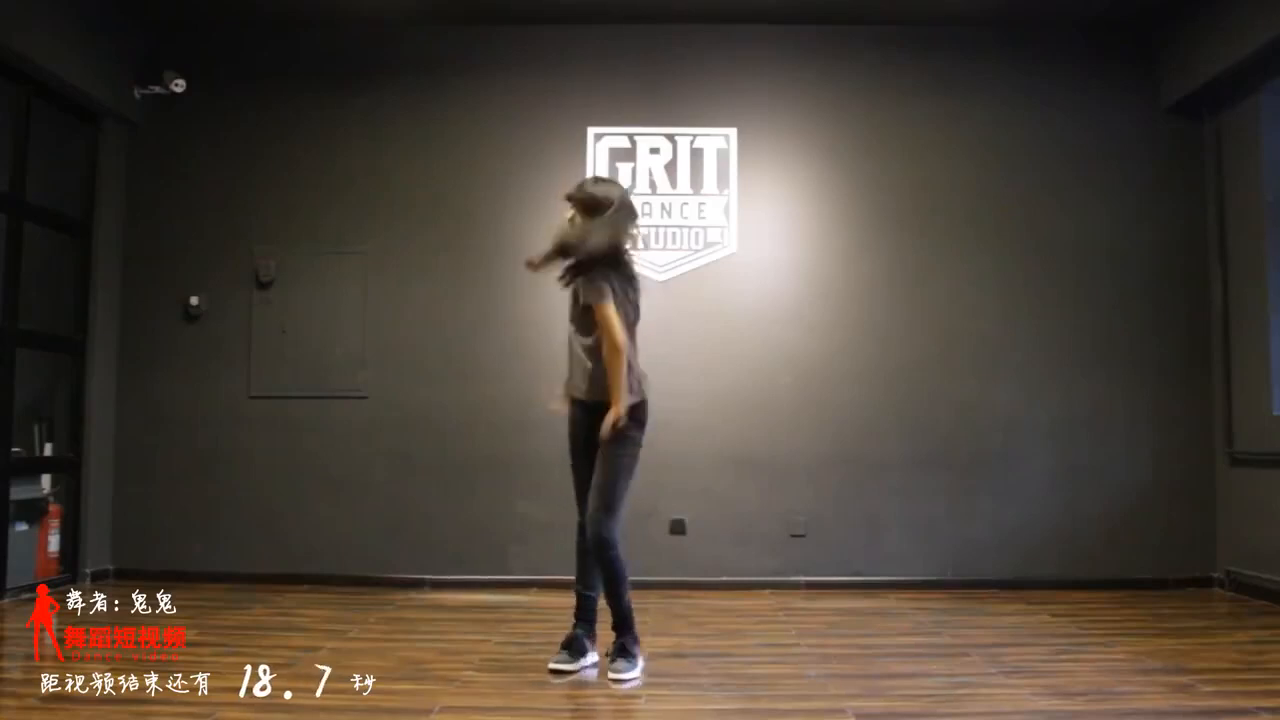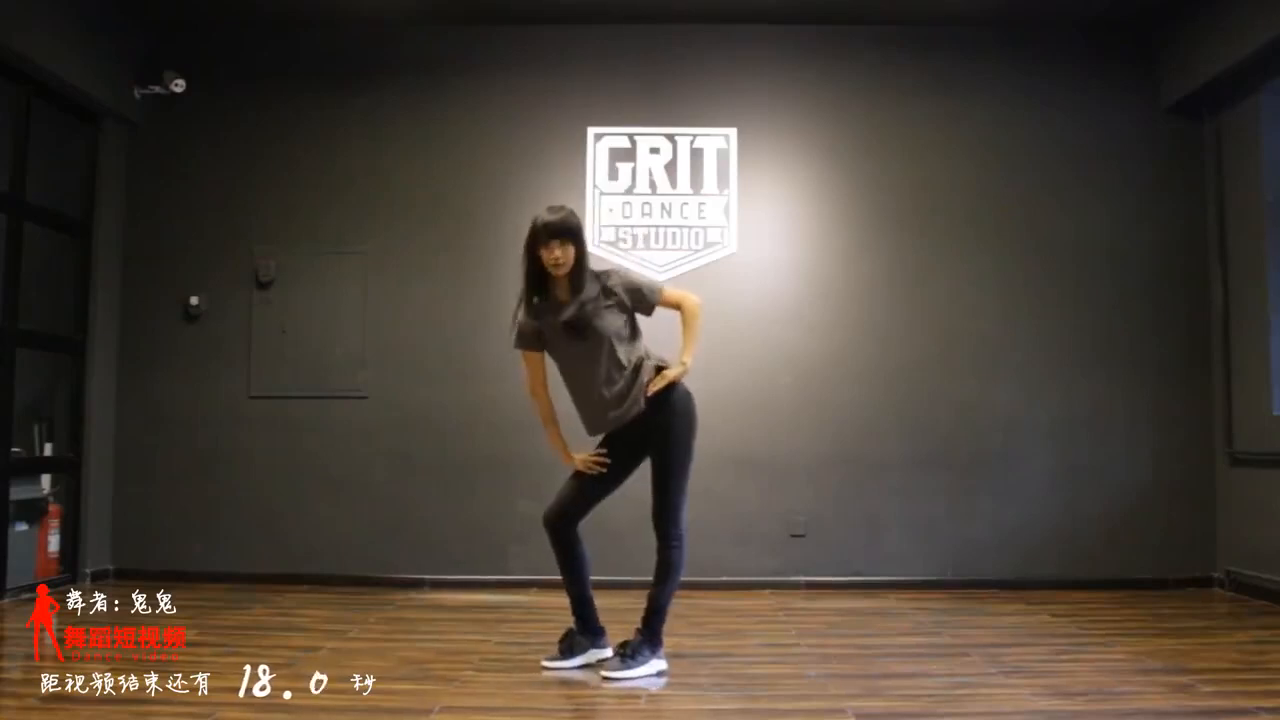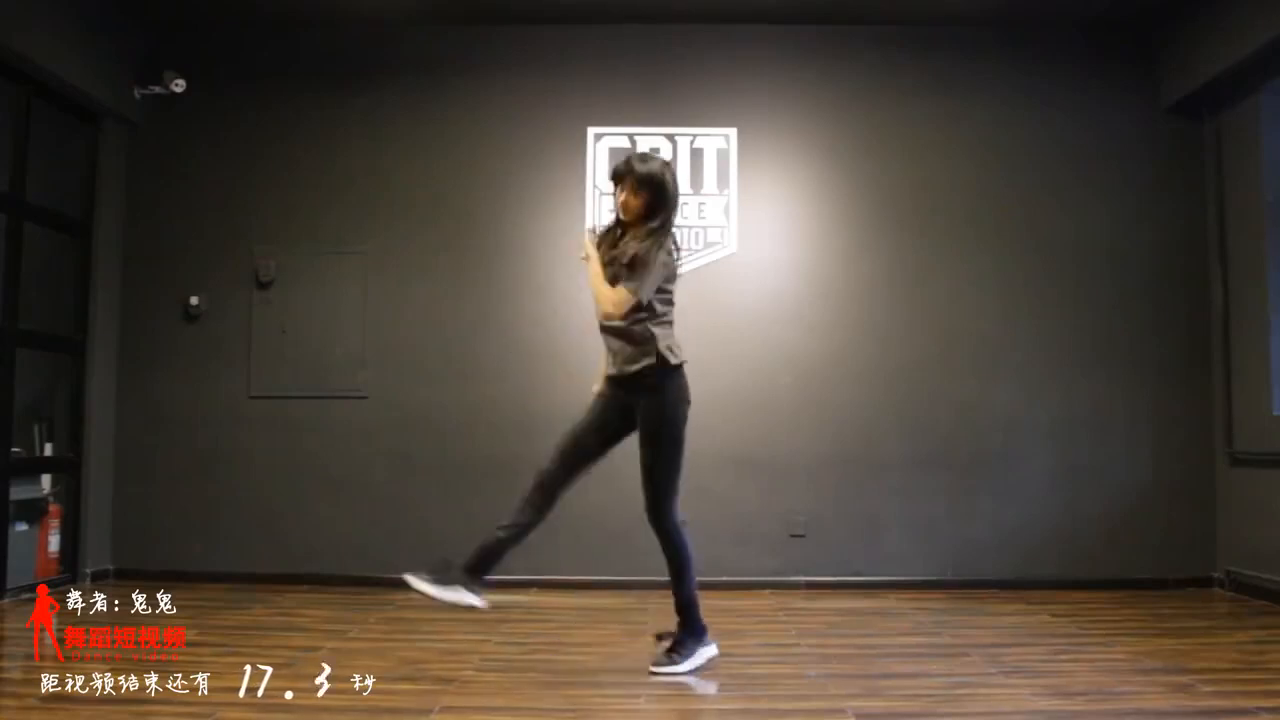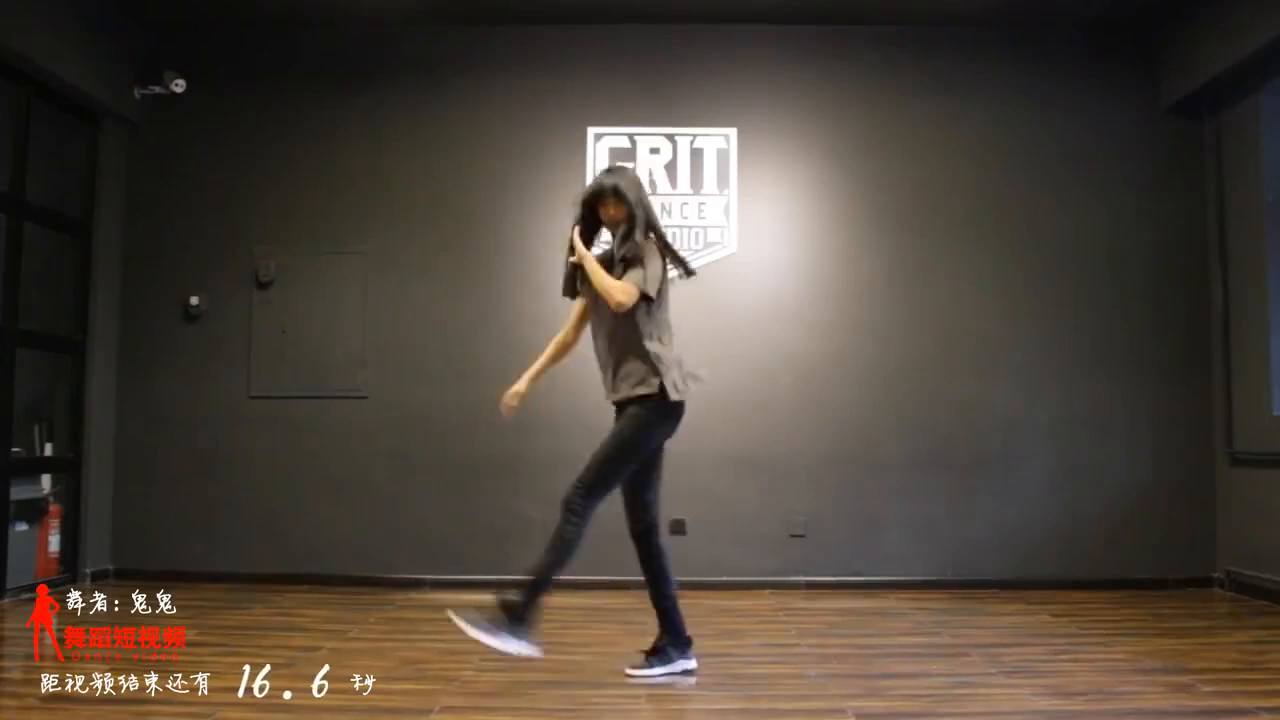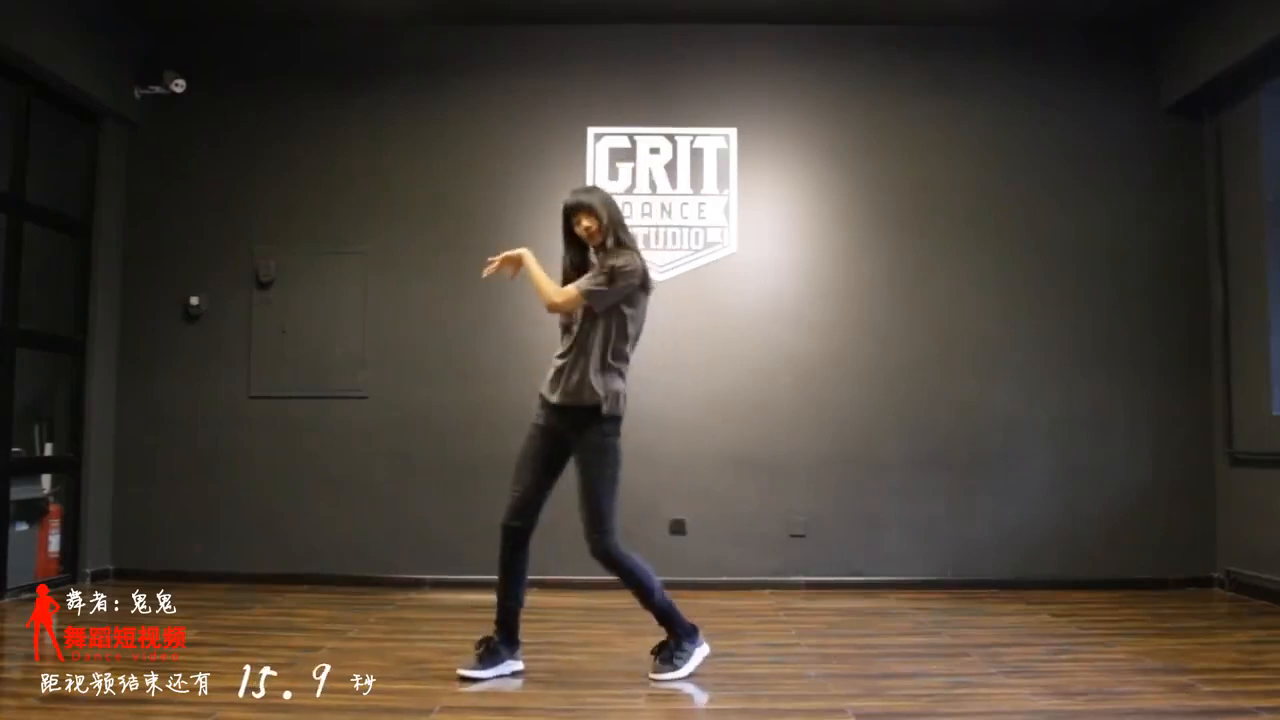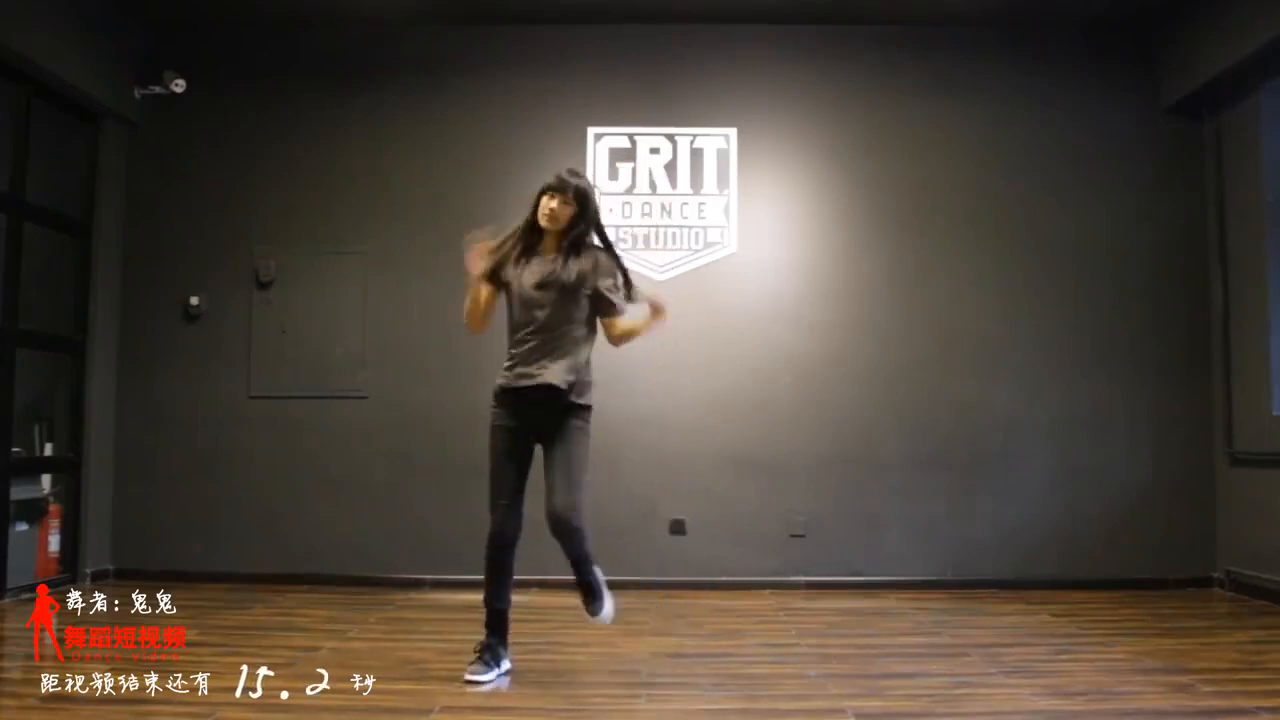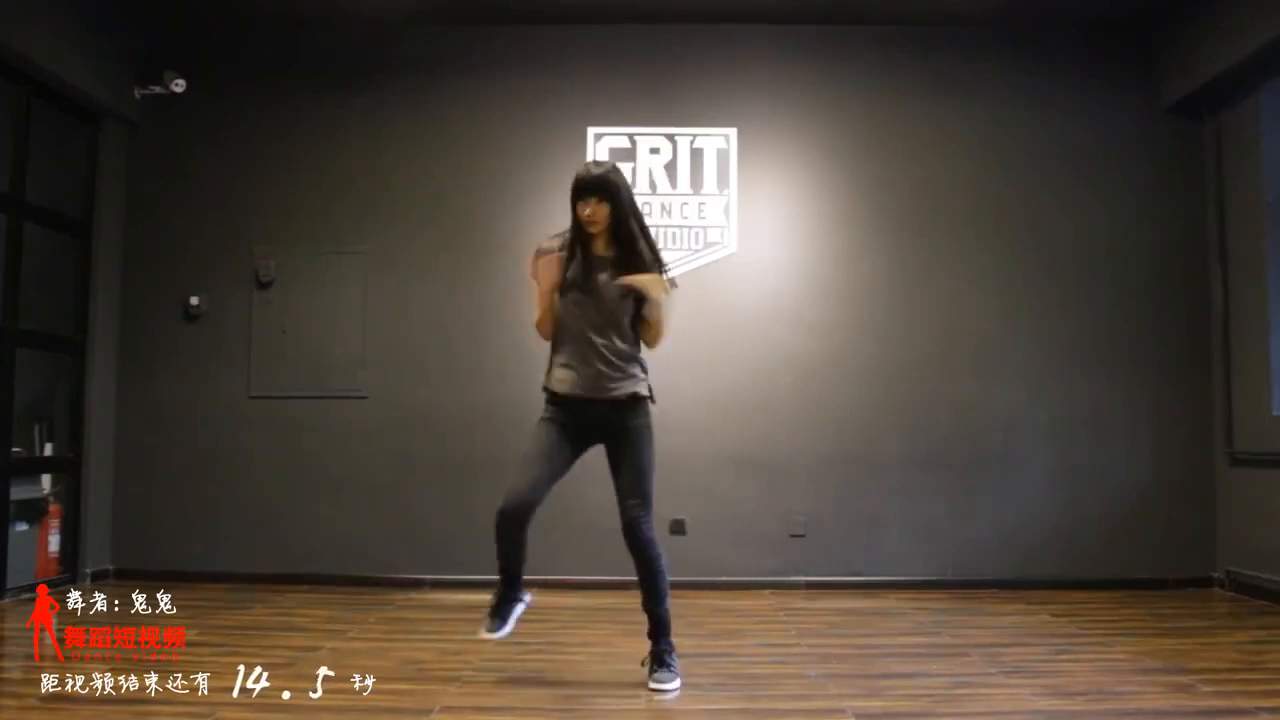
dt=0.7s
person 1, frame 1
left shoulder: (595, 271)
right shoulder: (604, 264)
left elbow: (615, 340)
left wrist: (617, 405)
left hip: (618, 413)
right hip: (587, 408)
left knee: (599, 527)
right knee: (590, 525)
left ankle: (626, 642)
right ankle: (583, 636)
person 1, frame 2
left shoulder: (613, 286)
right shoulder: (535, 316)
left elbow: (689, 303)
right elbow: (539, 392)
left wrist: (683, 363)
right wrist: (565, 453)
left hip: (665, 410)
right hip: (619, 429)
left knee: (668, 529)
right knee: (558, 519)
left ankle: (649, 645)
right ankle: (590, 635)
person 1, frame 3
left shoulder: (655, 248)
right shoulder: (614, 241)
left elbow: (612, 308)
left wrist: (593, 259)
right wrist: (604, 374)
left hip: (658, 384)
right hip: (621, 385)
left knee: (660, 513)
right knee: (553, 477)
left ankle: (694, 634)
right ankle: (473, 576)
person 1, frame 4
left shoulder: (647, 250)
right shoulder: (602, 261)
left elbow: (624, 299)
right elbow: (572, 328)
left wrist: (585, 260)
right wrist: (527, 380)
left hip: (655, 399)
right hip: (634, 404)
left knee: (578, 502)
right knee: (642, 527)
left ankle: (517, 618)
right ankle: (675, 645)
person 1, frame 5
left shoulder: (626, 268)
right shoulder: (586, 269)
left elbow: (556, 301)
left wrist: (526, 258)
left hip: (596, 418)
right hip: (552, 411)
left knee: (601, 542)
right knee: (514, 525)
left ankle: (684, 636)
right ankle: (505, 646)
person 1, frame 6
left shoulder: (594, 262)
right shoulder: (511, 252)
left elbow: (618, 331)
right elbow: (475, 325)
left wrist: (648, 320)
right wrist: (476, 277)
left hip: (568, 406)
right hip: (513, 401)
left knee: (564, 515)
right knee: (503, 527)
left ankle: (586, 574)
right ankle: (495, 645)
person 1, frame 7
left shoulder: (640, 260)
right shoulder: (557, 253)
left elbow: (651, 338)
right elbow: (546, 329)
left wrist: (658, 301)
right wrist: (545, 291)
left hip: (626, 407)
right hip: (565, 405)
left knee: (638, 530)
right knee: (513, 507)
left ankle: (662, 652)
right ankle: (511, 593)
